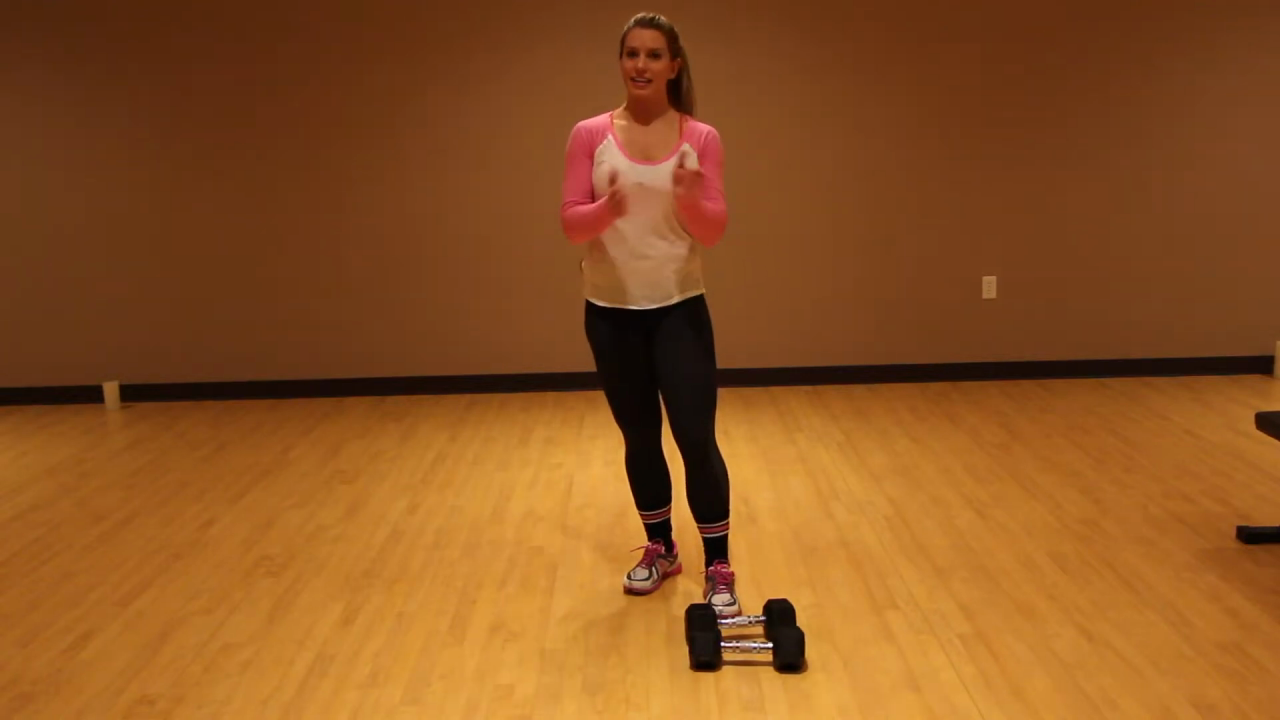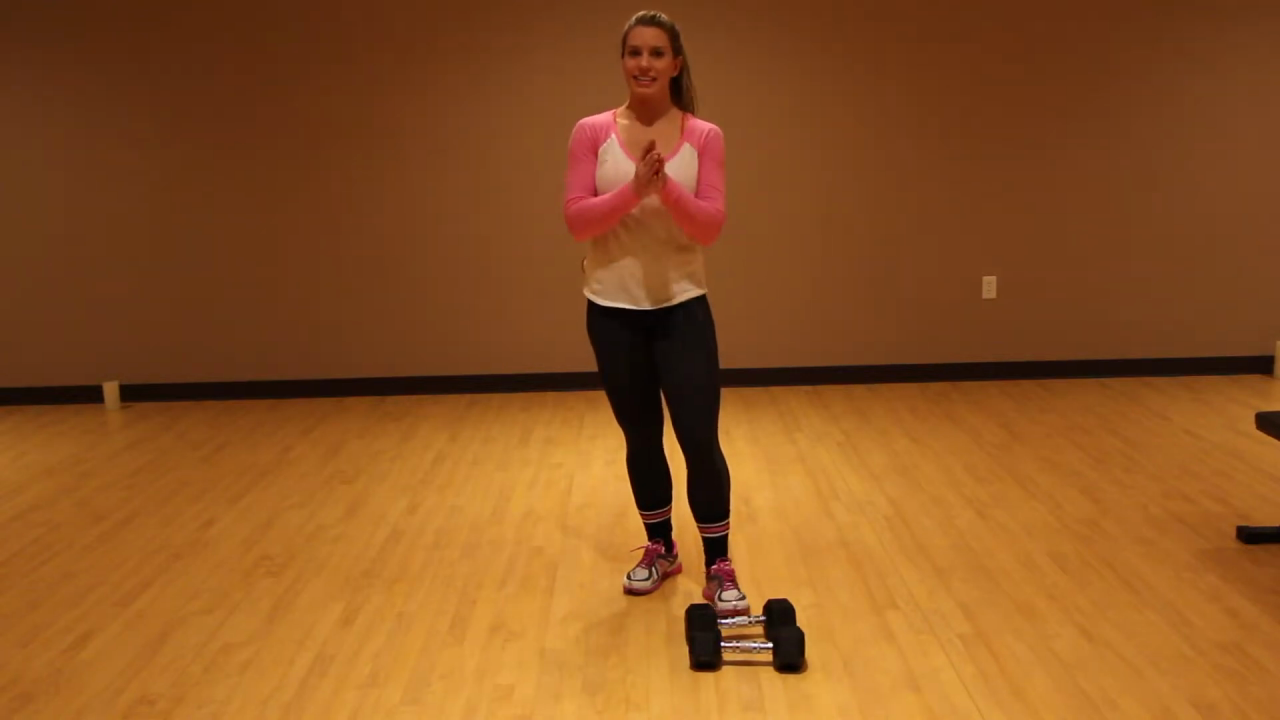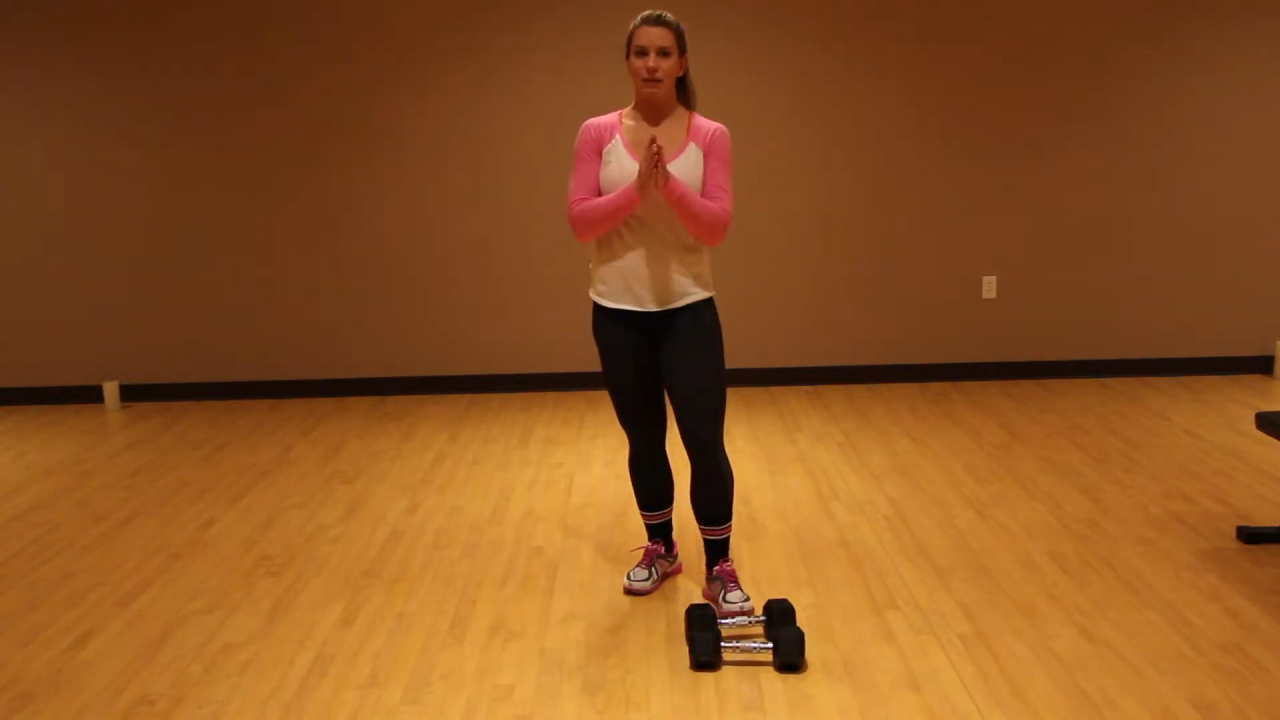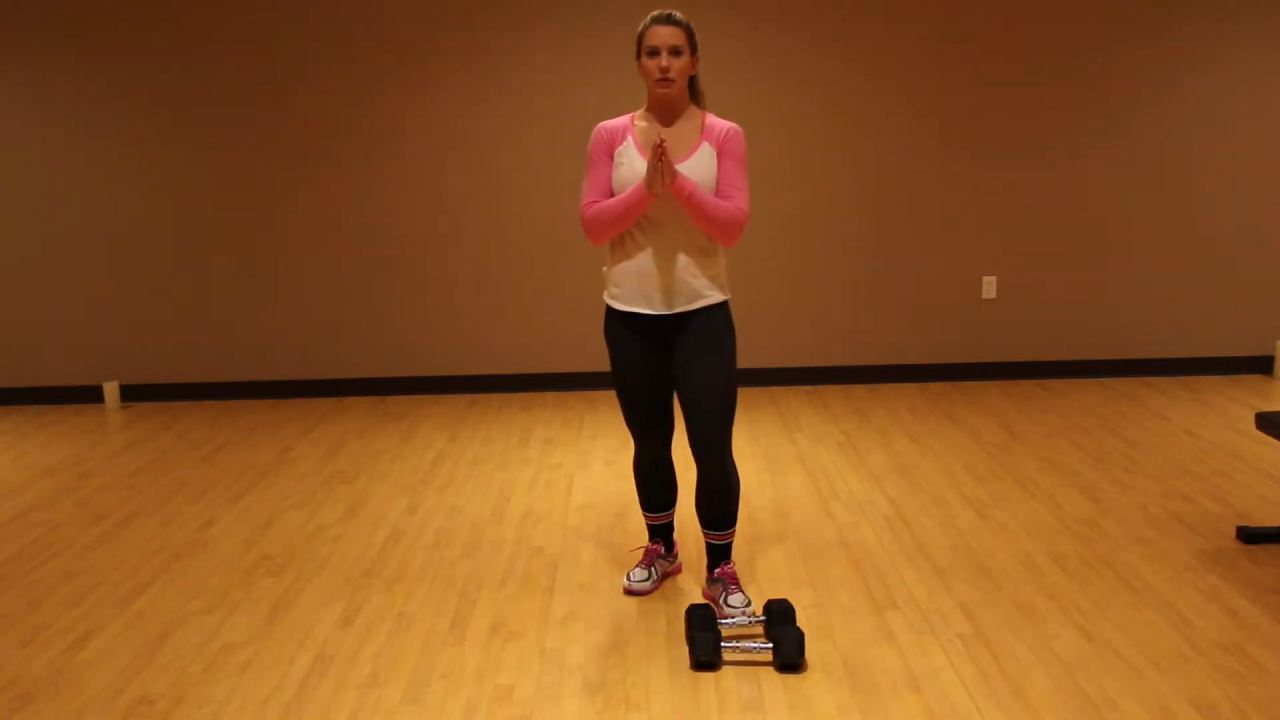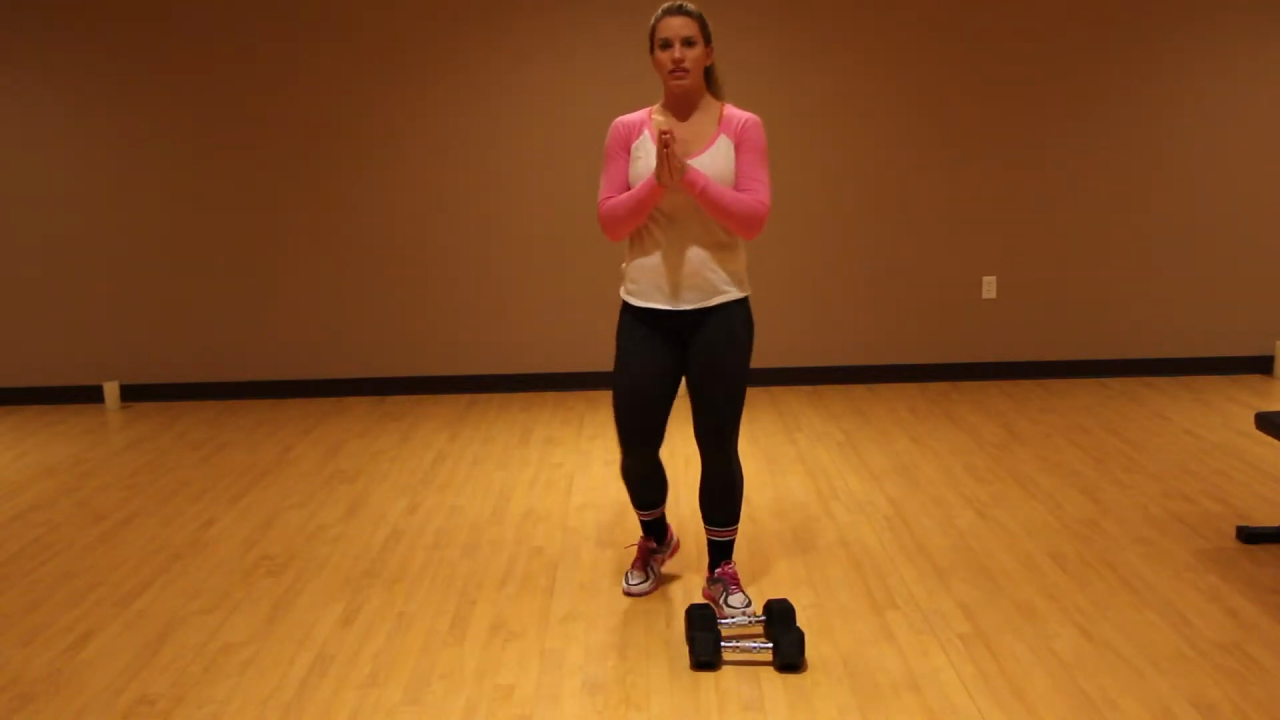
dt=0.2s
person 1, frame 1
left shoulder: (702, 138)
right shoulder: (589, 134)
left elbow: (714, 230)
right elbow: (571, 223)
left wrist: (691, 200)
right wrist: (609, 208)
left hip: (679, 306)
right hip: (612, 309)
left knee: (697, 438)
right knee: (640, 437)
left ankle: (718, 568)
right ankle: (660, 549)
person 1, frame 2
left shoulder: (704, 136)
right shoulder: (591, 132)
left elbow: (710, 226)
right elbow: (576, 220)
left wrist: (664, 187)
right wrist: (633, 187)
left hip: (682, 305)
right hip: (613, 309)
left knee: (699, 438)
right knee: (641, 437)
left ankle: (719, 567)
right ankle: (660, 550)
person 1, frame 3
left shoulder: (710, 136)
right shoulder: (596, 133)
left elbow: (716, 226)
right elbow: (580, 222)
left wrist: (668, 183)
right wrist: (636, 187)
left hip: (688, 308)
right hip: (619, 311)
left knee: (705, 442)
right knee: (644, 439)
left ankle: (720, 568)
right ankle: (660, 549)
person 1, frame 4
left shoulder: (724, 136)
right shoulder: (610, 136)
left elbow: (733, 225)
right elbow: (593, 226)
left wrist: (678, 183)
right wrist: (645, 188)
left hip: (702, 313)
right hip: (631, 314)
left knee: (712, 447)
right knee: (650, 444)
left ankle: (721, 571)
right ankle: (660, 548)
person 1, frame 5
left shoulder: (743, 127)
right shoulder: (627, 130)
left elbow: (754, 218)
right elbow: (611, 223)
left wrist: (689, 176)
right wrist: (657, 180)
left hip: (719, 309)
right hip: (646, 308)
left knee: (718, 448)
right knee: (637, 445)
left ankle: (721, 571)
right ankle: (656, 539)
